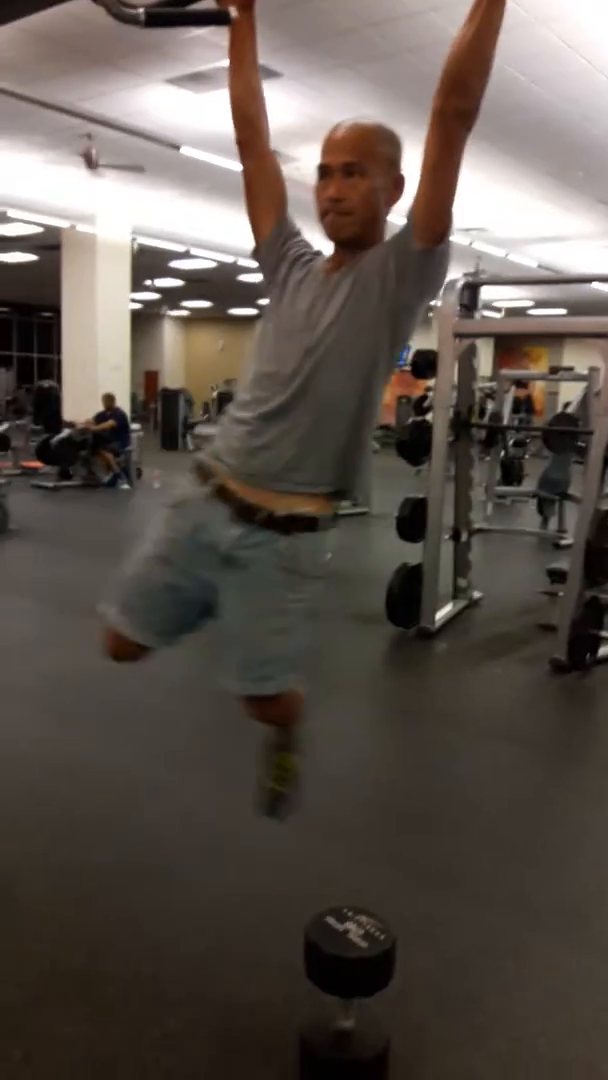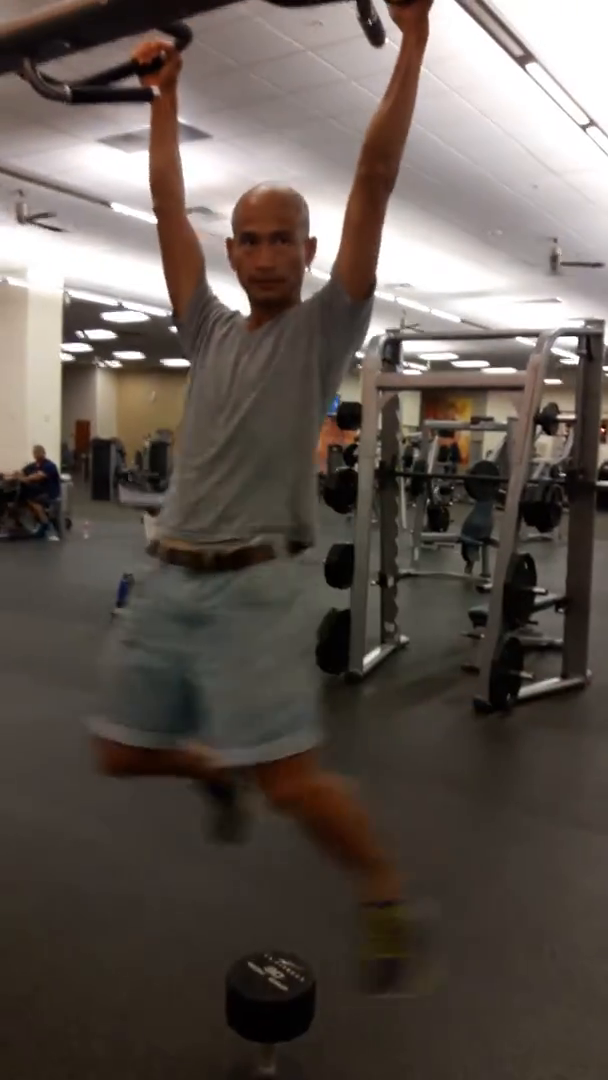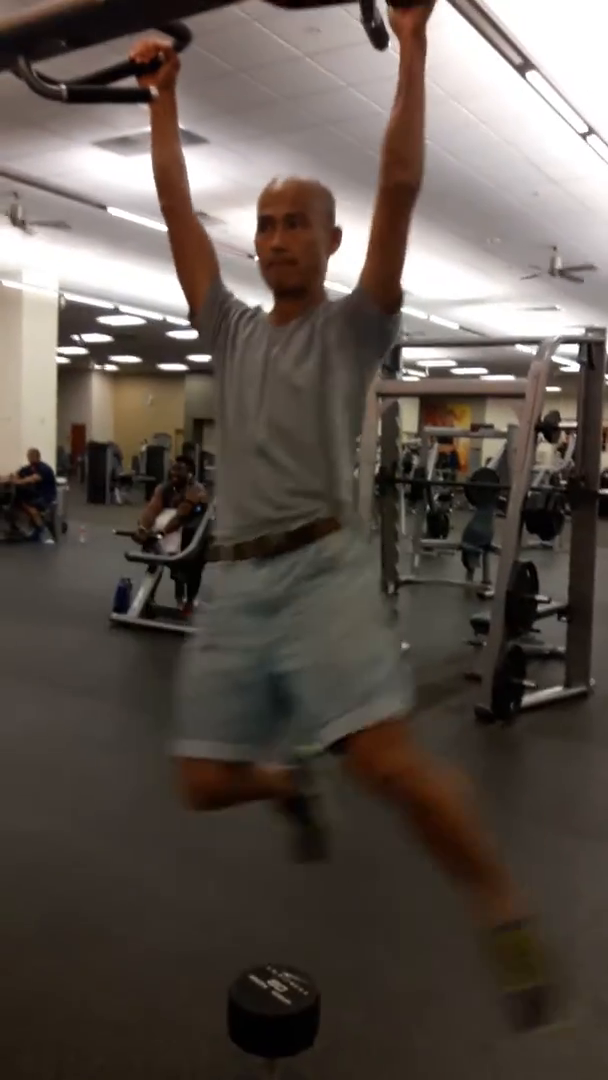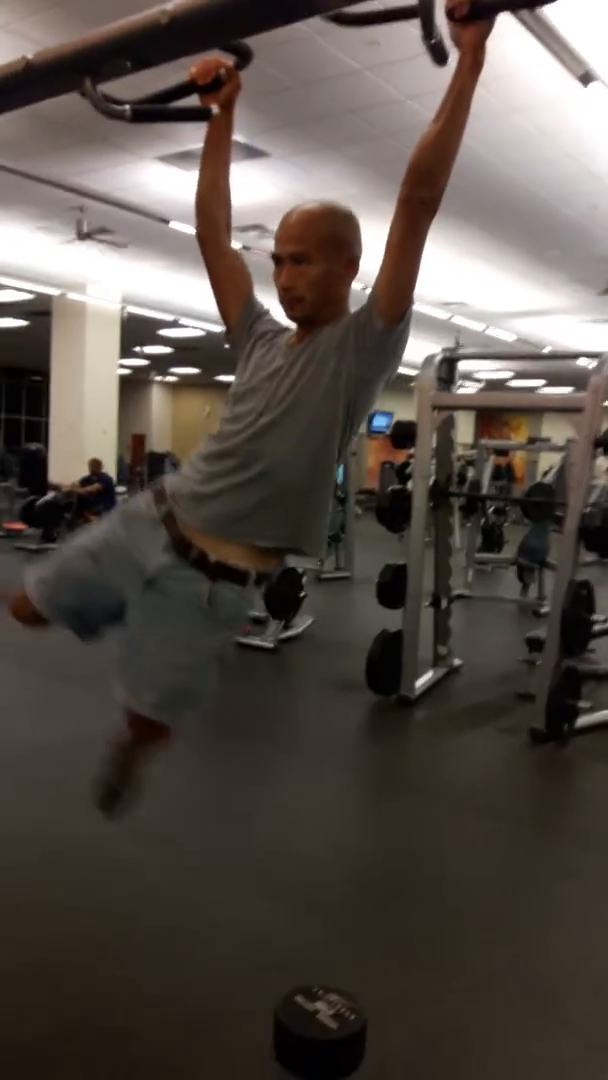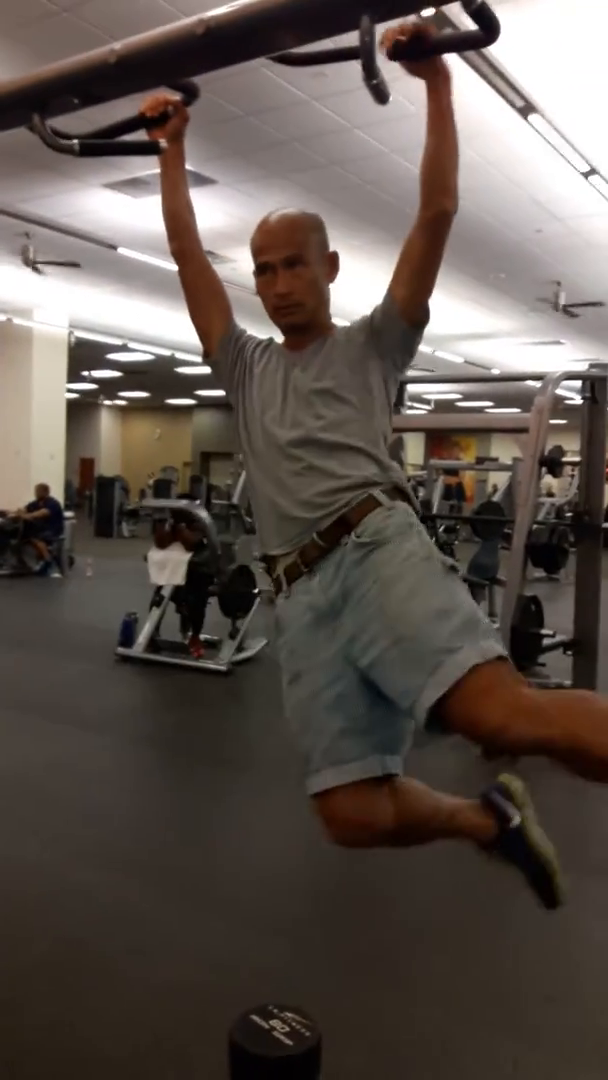
dt=1s
person 1, frame 1
left shoulder: (405, 268)
right shoulder: (293, 263)
left elbow: (454, 114)
right elbow: (249, 141)
left hip: (286, 532)
right hip: (204, 504)
left knee: (266, 693)
right knee: (124, 643)
left ankle: (285, 741)
right ankle: (226, 610)
person 1, frame 2
left shoulder: (325, 324)
right shoulder: (212, 329)
left elbow: (372, 182)
right elbow: (170, 215)
right wrist: (164, 101)
left hip: (251, 585)
right hip: (167, 579)
left knee: (287, 777)
right knee: (118, 753)
left ankle: (387, 897)
right ankle: (204, 758)
person 1, frame 3
left shoulder: (354, 324)
right shoulder: (232, 328)
left elbow: (398, 191)
right elbow: (178, 215)
right wrist: (163, 98)
left hip: (321, 575)
right hip: (238, 584)
left knee: (386, 758)
right knee: (202, 782)
left ankle: (501, 911)
right ankle: (289, 782)
person 1, frame 4
left shoulder: (367, 343)
right shoulder: (263, 338)
left elbow: (417, 202)
right elbow: (212, 230)
right wrist: (220, 120)
left hip: (213, 574)
right hip: (150, 521)
left knee: (147, 719)
right knee: (30, 608)
left ankle: (129, 752)
right ankle: (127, 621)
person 1, frame 5
left shoulder: (372, 346)
right shoulder: (246, 364)
left elbow: (436, 216)
right elbow: (188, 253)
left wrist: (434, 85)
right wrist: (171, 149)
left hip: (375, 551)
right hip: (302, 594)
left knee: (503, 709)
right knee: (353, 814)
right ankle: (489, 819)
